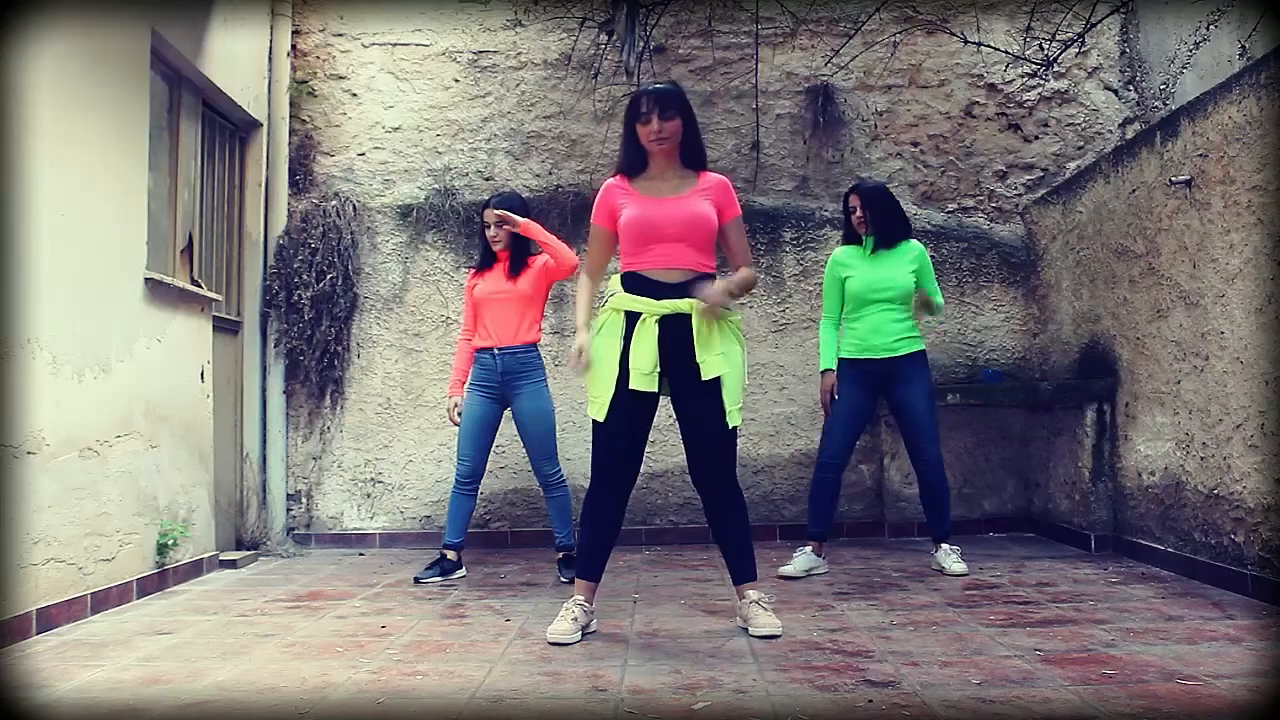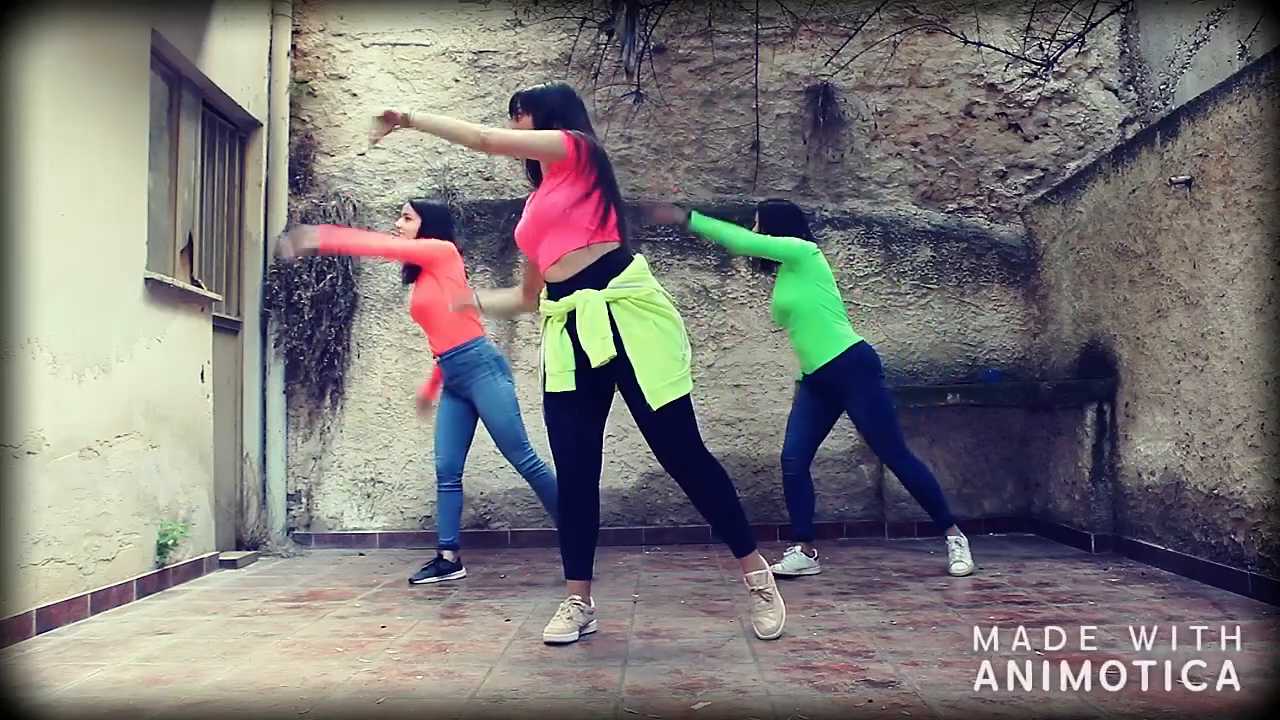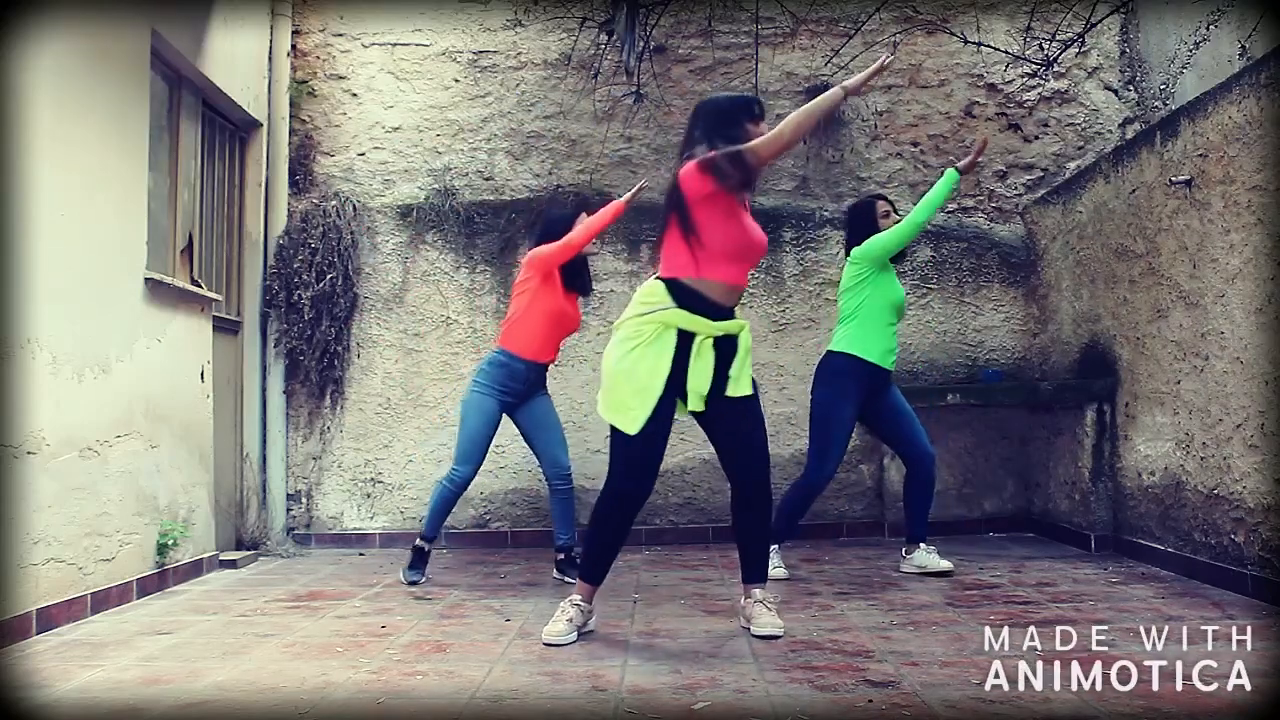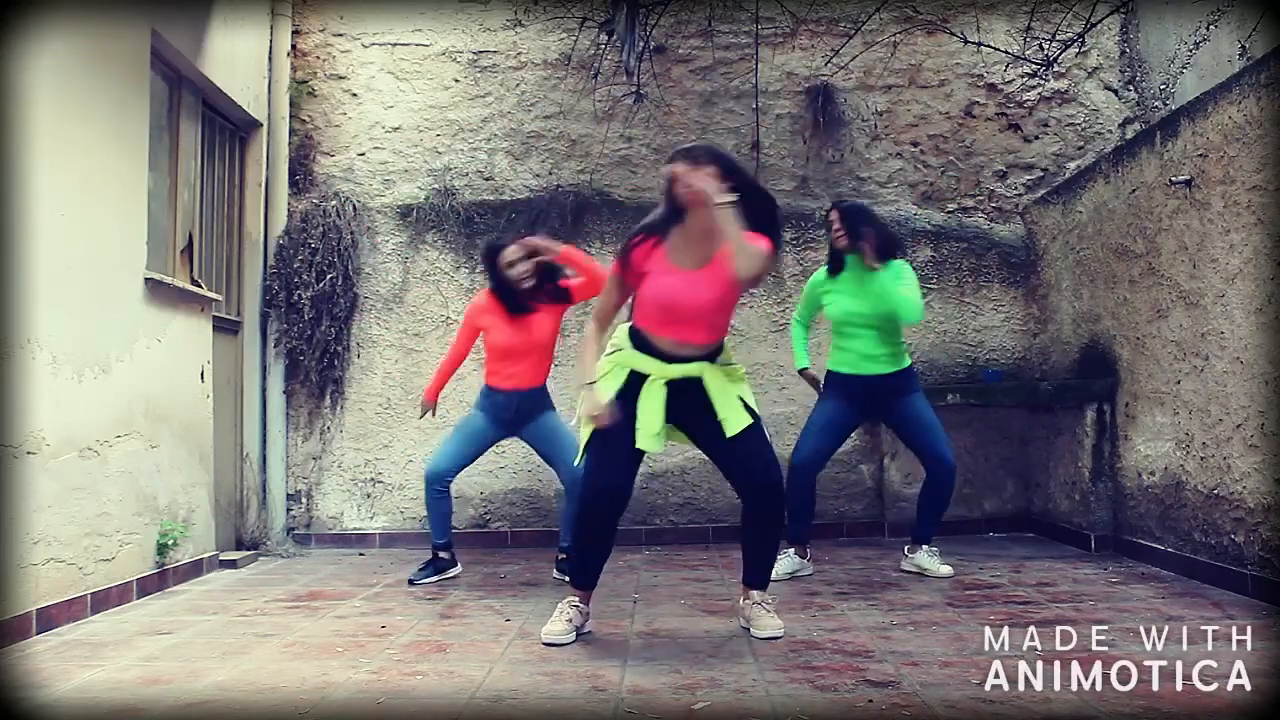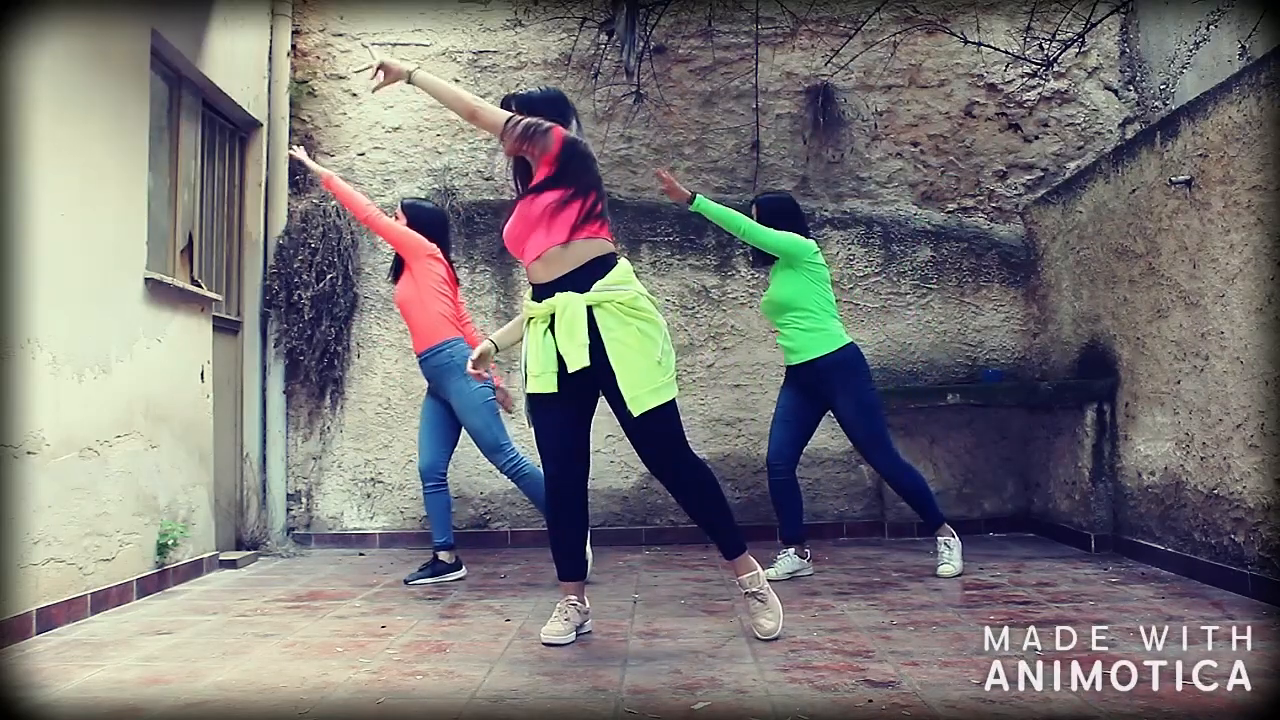
dt=1s
person 1, frame 1
left shoulder: (715, 188)
right shoulder: (615, 191)
left elbow: (745, 270)
right elbow: (592, 272)
left wrist: (723, 291)
right wrist: (583, 332)
left hip: (700, 332)
right hip: (631, 326)
left knee: (714, 469)
right knee: (611, 469)
left ankle: (749, 595)
right ankle: (582, 601)
person 1, frame 2
left shoulder: (573, 148)
right shoulder: (535, 200)
left elbow: (483, 136)
right elbow: (531, 291)
left wrist: (412, 119)
right wrist: (474, 299)
left hip: (623, 313)
right hip: (567, 329)
left knee: (680, 451)
right knee: (573, 471)
left ankle: (756, 571)
right ankle: (579, 602)
person 1, frame 3
left shoulder: (730, 196)
right shoulder: (701, 173)
right elbow: (781, 140)
right wrist: (848, 87)
left hip: (718, 341)
right hip: (664, 335)
left knee: (753, 473)
right knee: (630, 480)
left ankle: (754, 596)
right ankle: (581, 600)
person 1, frame 4
left shoulder: (747, 240)
right shoulder: (644, 241)
left elbow: (748, 273)
right elbow: (600, 319)
left wrist: (723, 204)
right wrist: (593, 383)
left hip: (706, 382)
right hip: (639, 379)
left knee: (764, 485)
right knee: (600, 492)
left ankle: (755, 596)
right ankle: (577, 602)
person 1, frame 5
left shoulder: (564, 154)
right shoulder: (531, 200)
left elbow: (475, 110)
left wrist: (408, 73)
right wrist: (494, 342)
left hip: (608, 316)
right hip: (554, 333)
left knee: (667, 453)
right knee: (561, 473)
left ankle: (749, 575)
right ankle: (573, 602)
person 2, frame 1
left shoulder: (912, 251)
right shoulder: (842, 258)
left elbow: (935, 304)
right elbow: (830, 321)
left wrist: (930, 303)
right wrist: (828, 367)
left hip: (907, 366)
right hip: (855, 370)
left knee: (927, 459)
right knee: (831, 457)
left ankle: (942, 546)
right ankle: (814, 550)
person 2, frame 2
left shoulder: (800, 251)
right shoulder: (785, 277)
left elbow: (747, 242)
left wrist: (686, 219)
right wrist: (803, 379)
left hip: (852, 367)
right hip: (818, 378)
left knee: (896, 456)
right knee: (793, 462)
left ankle: (953, 535)
right ankle: (805, 551)
person 2, frame 3
left shoulder: (882, 272)
right shoulder: (864, 255)
right elbow: (916, 221)
right wrist: (957, 172)
left hip: (877, 381)
right hip: (843, 374)
left knee: (922, 458)
right knee: (821, 470)
left ankle: (914, 550)
right ankle: (771, 547)
person 2, frame 4
left shoulder: (896, 269)
right shoulder: (824, 279)
left elbow: (913, 316)
right elbow: (799, 323)
left wrist: (878, 263)
right wrist: (804, 364)
left hip: (897, 385)
right hip: (842, 388)
left knee: (943, 463)
right knee: (802, 462)
left ankle: (919, 548)
right ankle: (798, 552)
person 2, frame 5
left shoulder: (802, 248)
right shoulder: (780, 269)
left elbow: (744, 229)
left wrist: (690, 198)
left hip: (840, 367)
right hip: (800, 377)
left knee: (882, 457)
right knee: (778, 463)
left ankle: (944, 534)
right ankle: (795, 552)
person 3, frame 1
left shoulder: (538, 267)
right shoulder: (477, 276)
left elbow: (570, 262)
right elbow: (467, 335)
left wrist: (525, 225)
right wrist: (456, 387)
left hip: (525, 370)
right hip: (484, 374)
left knee: (547, 470)
right knee: (467, 471)
left ankle: (567, 553)
right ankle: (451, 557)
person 3, frame 2
left shoulder: (441, 251)
right shoulder: (425, 276)
left elbow: (384, 245)
left wrist: (319, 239)
right wrist: (430, 387)
left hip: (481, 368)
right hip: (455, 375)
left knee: (522, 458)
right knee: (447, 470)
right ankle: (449, 557)
person 3, frame 3
left shoulder: (571, 289)
right shoulder: (537, 262)
right elbow: (574, 242)
right wrist: (622, 204)
left hip: (534, 386)
right hip: (498, 375)
left knee: (560, 471)
right knee: (463, 472)
left ankle: (566, 558)
right ankle: (423, 544)
person 3, frame 4
left shoulder: (554, 296)
right shoulder: (485, 305)
left elbow: (601, 281)
right elbow: (456, 353)
left wrist: (558, 251)
right wrist: (431, 392)
left hip: (536, 408)
right hip: (492, 408)
left knee: (579, 476)
right knee: (437, 472)
left ankle: (566, 558)
right ankle: (443, 556)
person 3, frame 5
left shoulder: (425, 251)
right shoulder: (420, 270)
left elbow: (368, 215)
right elbow: (465, 324)
left wrist: (324, 173)
right wrist: (489, 379)
left hip: (456, 369)
right hip: (438, 378)
left knee: (506, 459)
right knee: (430, 469)
right ankle: (445, 558)
